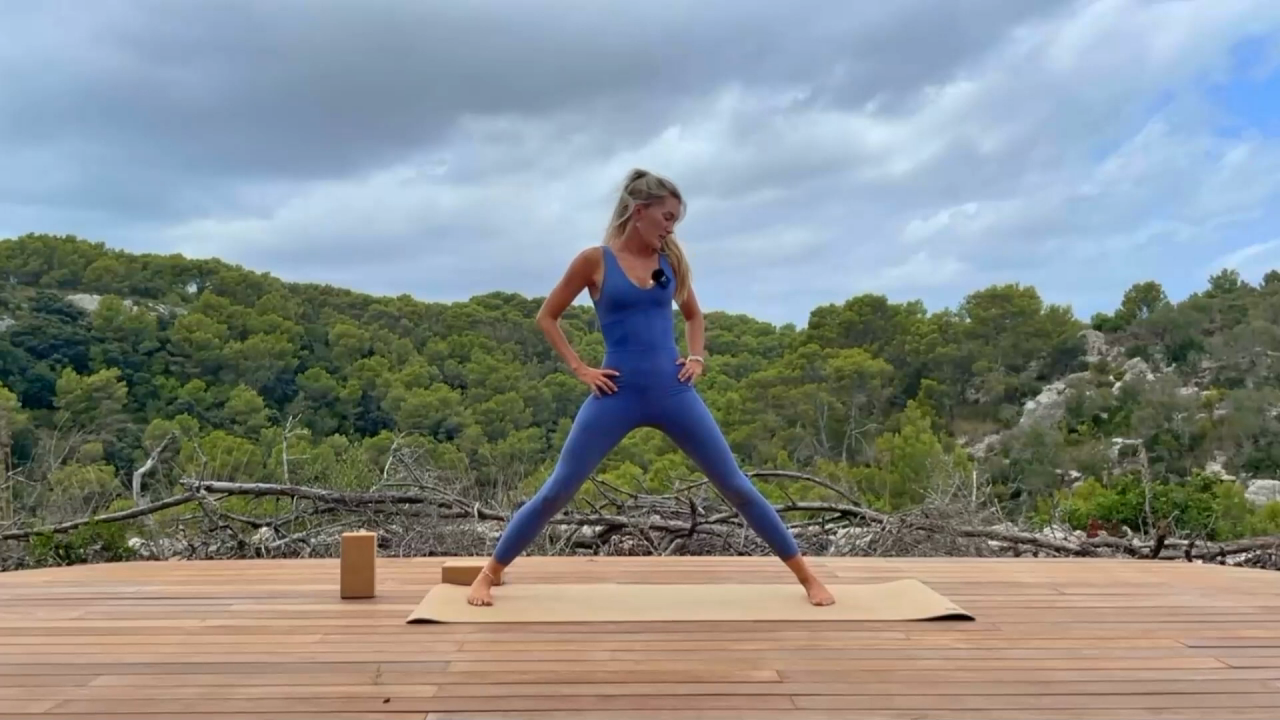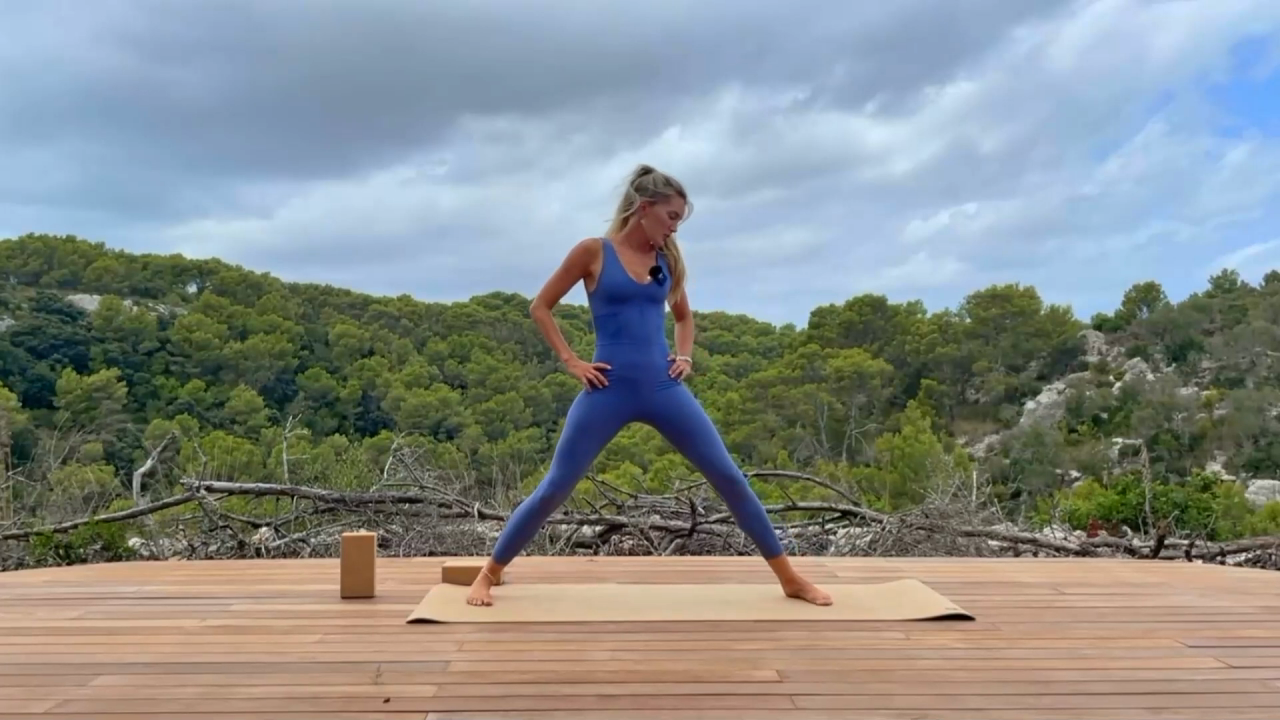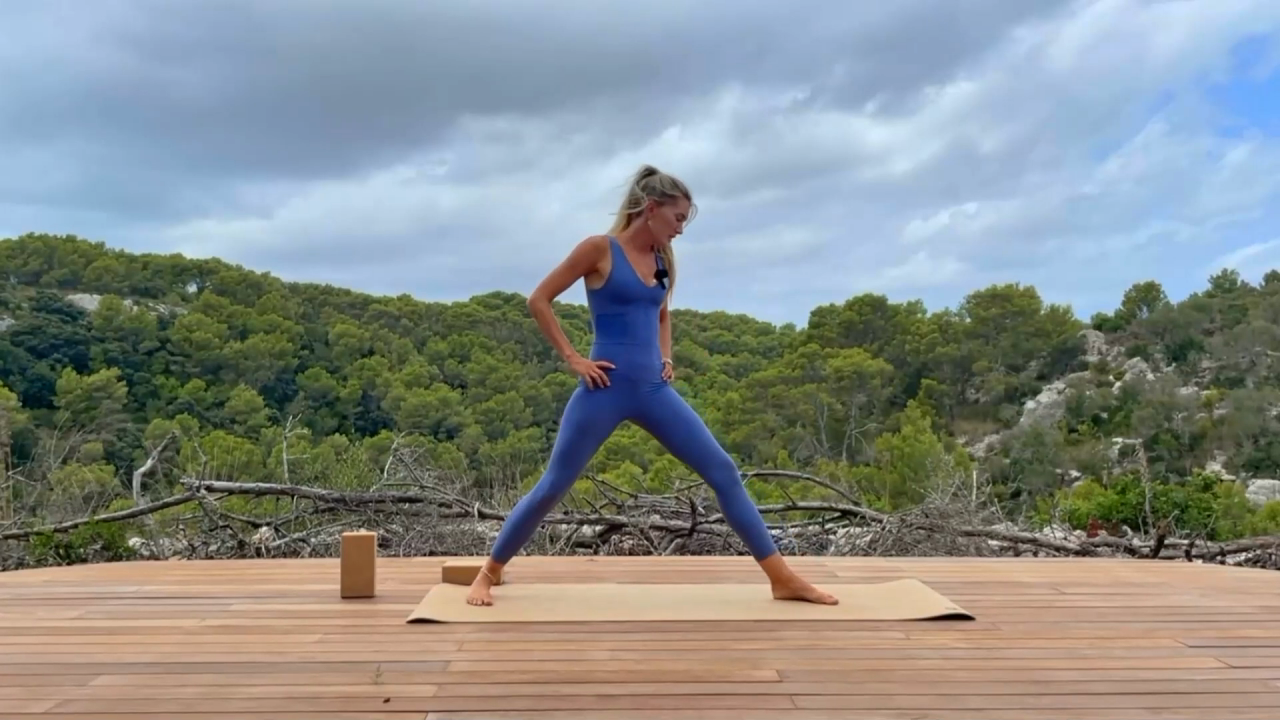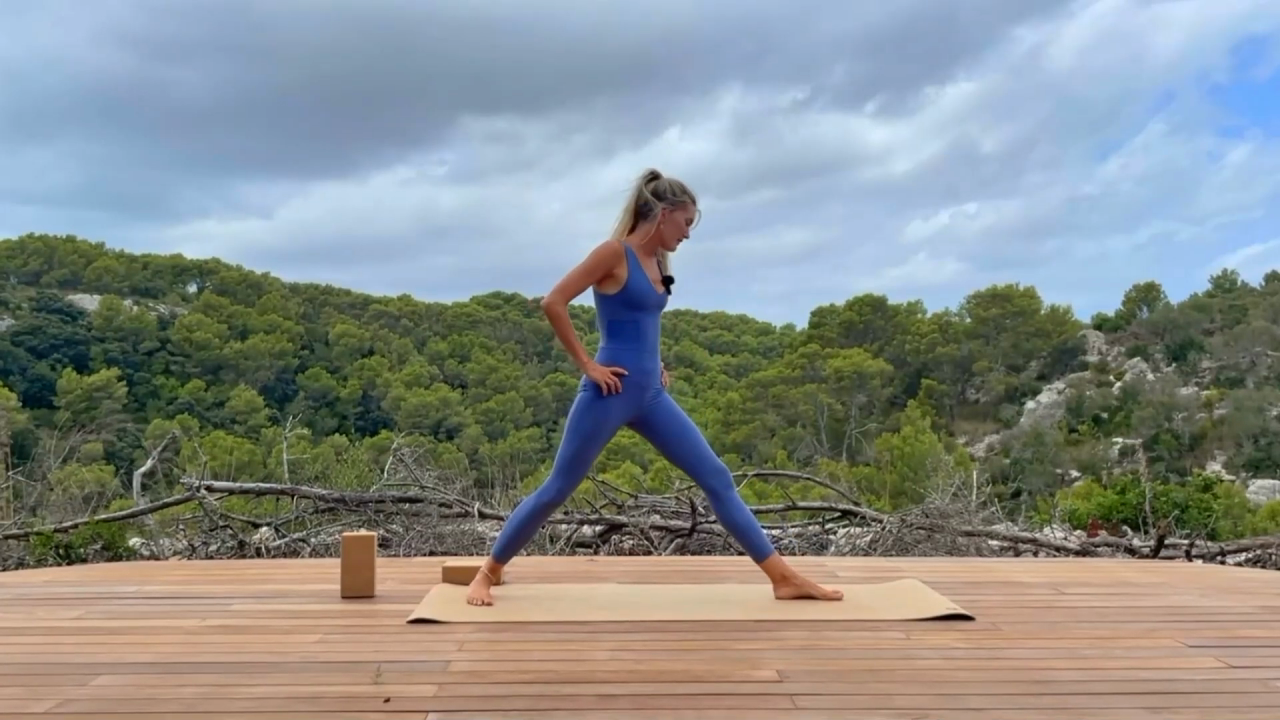
dt=0.4s
person 1, frame 1
left shoulder: (671, 260)
right shoulder: (595, 260)
left elbow: (693, 314)
right elbow: (546, 317)
left wrist: (696, 357)
right wrist: (579, 368)
left hip: (674, 392)
right hip: (617, 394)
left knee: (736, 486)
right knee: (556, 492)
left ankle: (806, 575)
right ankle: (489, 573)
person 1, frame 2
left shoulder: (667, 258)
right shoulder: (593, 251)
left elbow: (683, 316)
right elbow: (540, 307)
left wrist: (684, 356)
right wrist: (571, 361)
left hip: (663, 386)
right hip: (608, 389)
left knee: (729, 478)
right knee: (554, 489)
left ankle: (788, 577)
right ankle: (488, 574)
person 1, frame 3
left shoulder: (662, 260)
right shoulder: (600, 248)
right elbow: (538, 300)
left wrist: (665, 358)
right wrist: (573, 358)
left hip: (653, 388)
right hip: (605, 387)
left knee: (724, 472)
right knee: (553, 486)
left ankle: (783, 579)
right ankle: (487, 574)
person 1, frame 4
left shoulder: (657, 261)
right shoulder: (614, 252)
right elbow: (553, 303)
right wrist: (586, 364)
left hip: (651, 394)
right hip: (611, 392)
left knee: (717, 478)
right knee: (557, 489)
left ankle: (784, 578)
right ankle: (487, 574)
